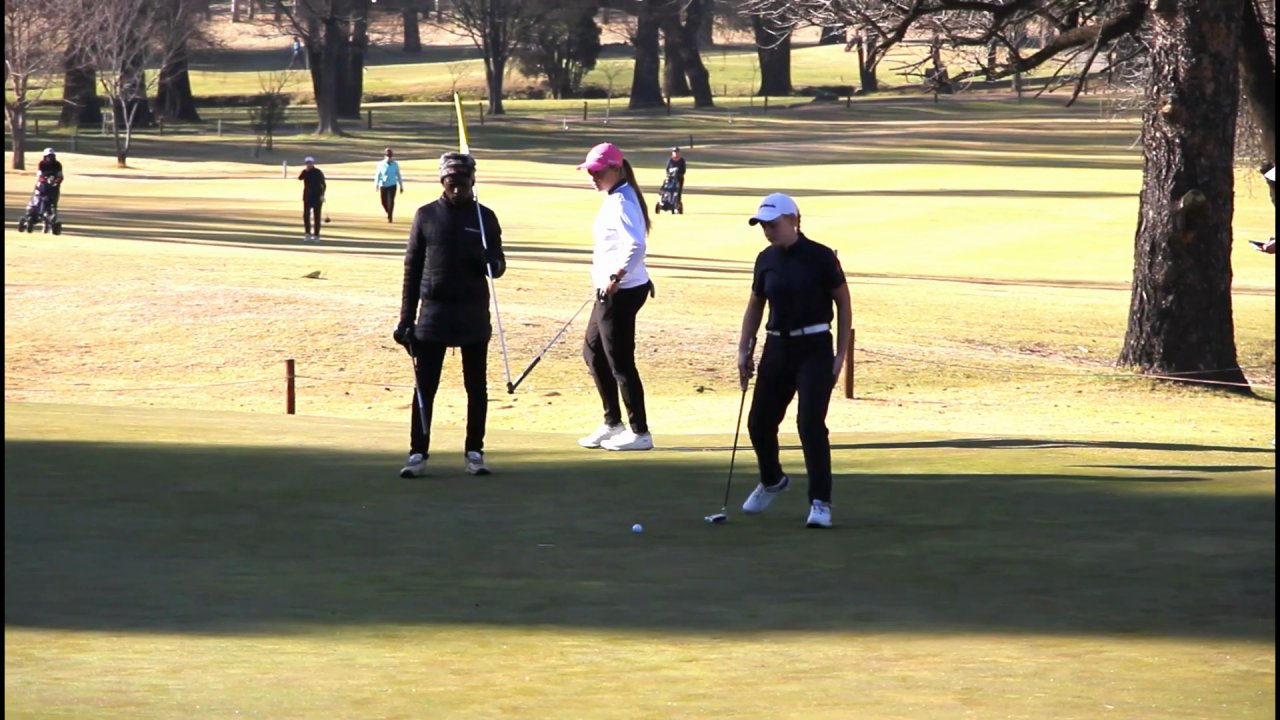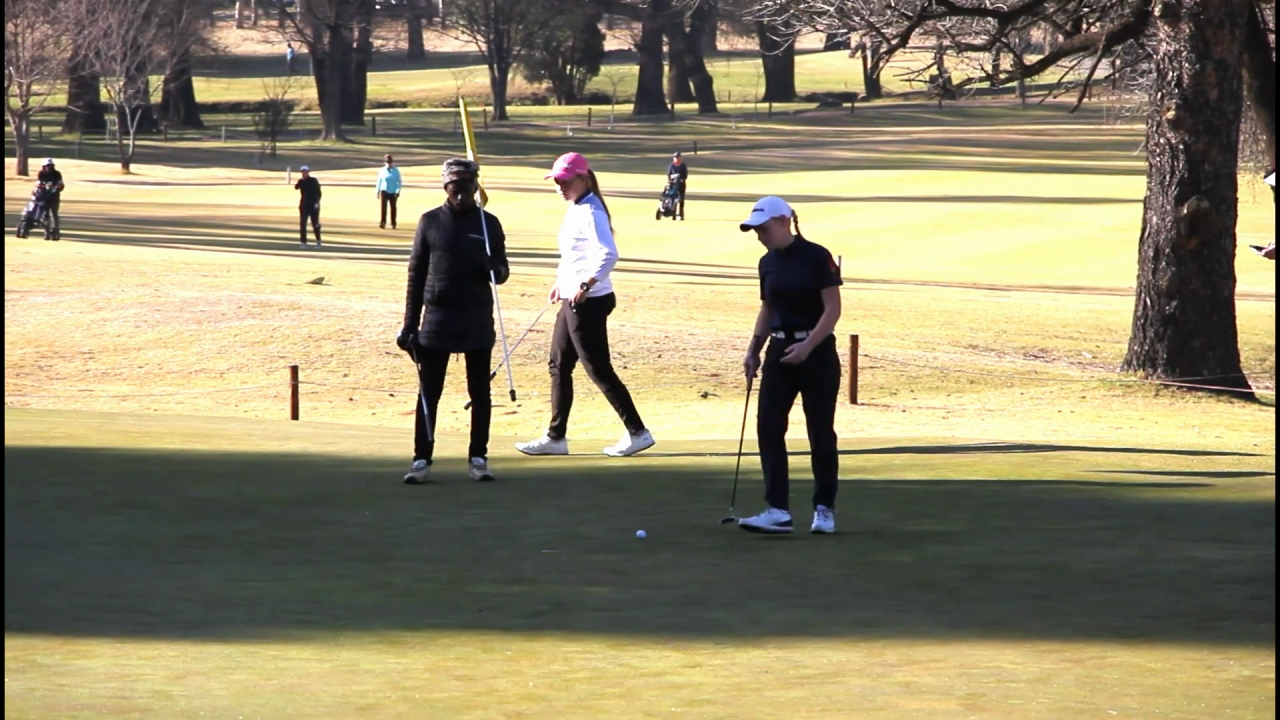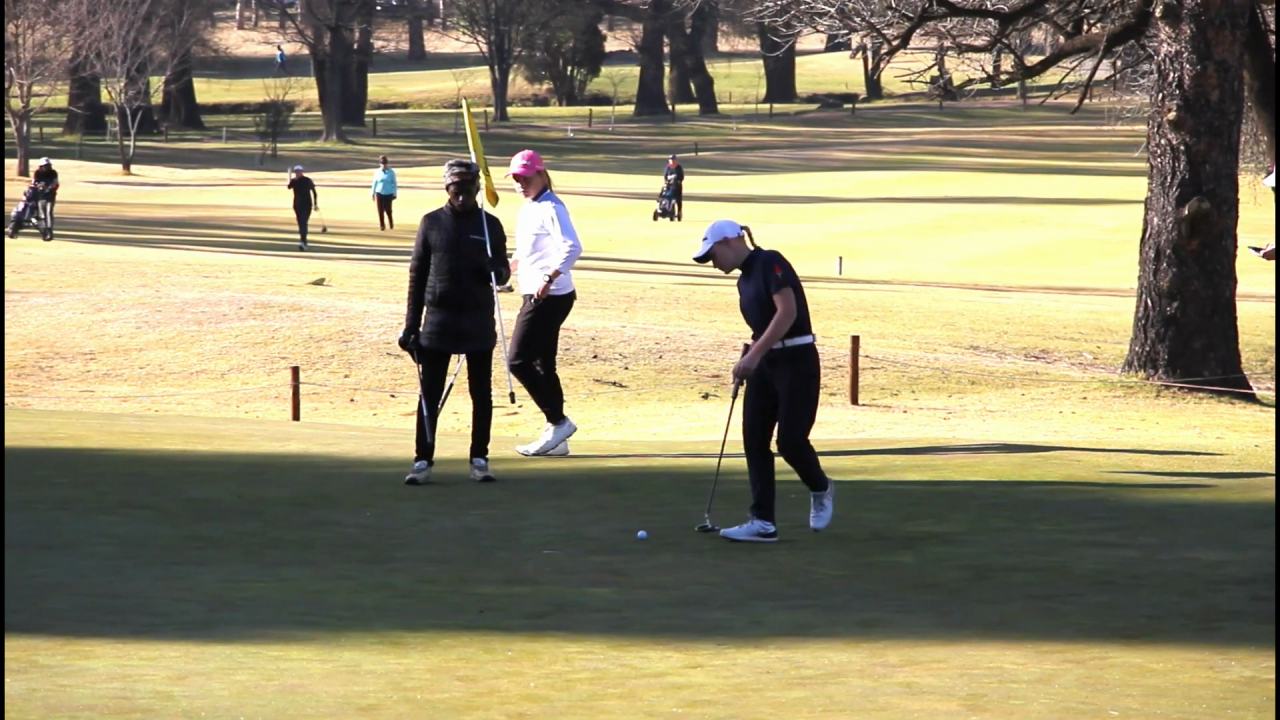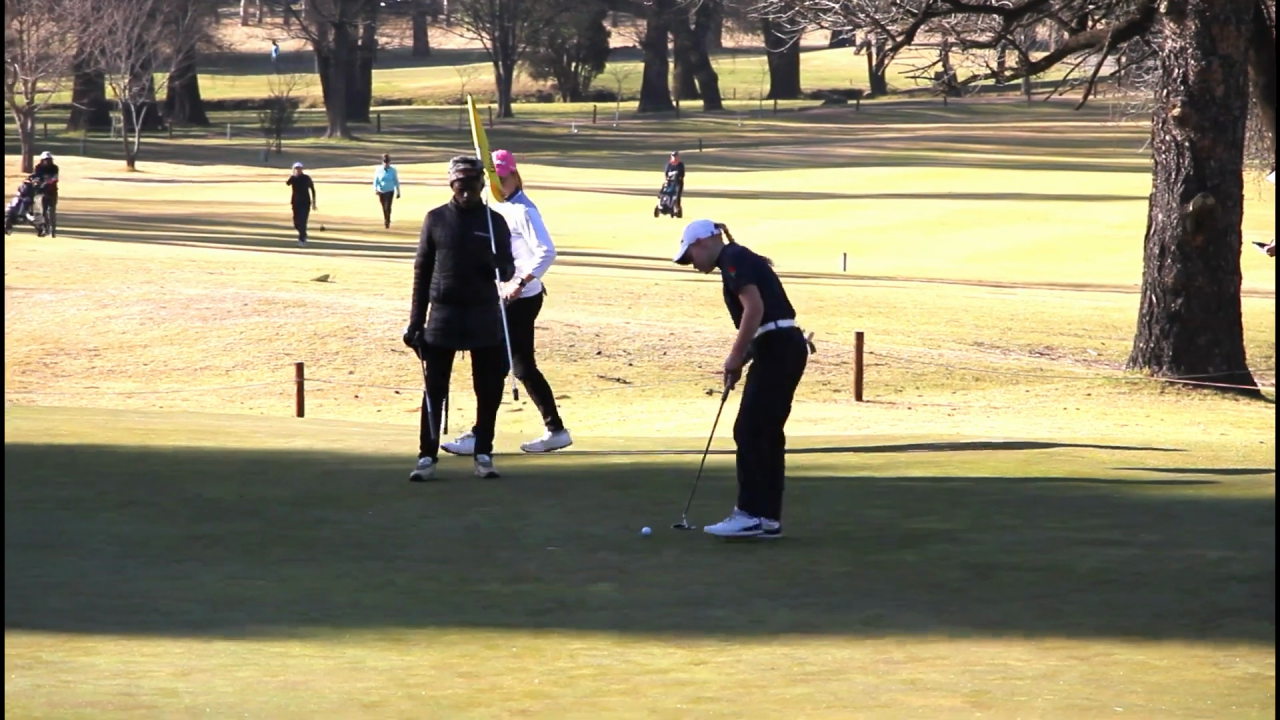
dt=0.3s
person 1, frame 1
left shoulder: (821, 256)
right shoulder: (766, 260)
left elbow: (843, 304)
right elbow: (755, 307)
left wrist: (842, 354)
right wrist: (743, 350)
left hip: (814, 349)
right hip: (777, 348)
left knee: (810, 423)
right knee: (760, 423)
left ankle: (820, 502)
right ankle: (772, 480)
person 1, frame 2
left shoulder: (817, 256)
right shoulder: (767, 263)
left elbow: (833, 309)
left wrist: (807, 345)
right wrist: (753, 348)
left hip: (817, 353)
right hip: (781, 353)
left knee: (820, 432)
right knee: (769, 428)
left ankle: (824, 507)
right ankle: (777, 510)
person 1, frame 3
left shoulder: (770, 262)
right shoulder: (744, 279)
left elbow: (788, 312)
left wrist: (754, 353)
right wrist: (747, 358)
left hip: (797, 361)
right hip: (766, 363)
left knee: (790, 441)
right knee: (754, 439)
left ankle: (821, 488)
right ankle: (762, 520)
person 1, frame 4
left shoulder: (732, 259)
right shoulder: (744, 259)
left elbow: (754, 309)
left wrist: (736, 356)
right wrist: (741, 357)
left hip: (777, 349)
right hip: (788, 347)
left knee: (749, 432)
right knee: (769, 432)
left ankle: (748, 514)
right ankle: (769, 518)
person 2, frame 1
left shoulder: (485, 217)
right shoulder: (426, 215)
left elbow: (499, 265)
right elbow: (412, 268)
left wrist: (489, 263)
right wrist: (406, 318)
left hip: (473, 313)
right hip: (433, 312)
left knee: (476, 386)
right knee: (424, 386)
left ankle: (474, 452)
right ankle: (418, 453)
person 2, frame 2
left shoulder: (489, 223)
right shoulder: (430, 222)
left elbow: (502, 271)
right elbow: (415, 275)
left wrist: (492, 269)
right wrist: (410, 324)
left hip: (477, 319)
right hip: (436, 319)
left knee: (480, 392)
right knee: (429, 392)
left ankle: (478, 458)
right ankle: (422, 459)
person 2, frame 3
left shoulder: (490, 224)
right shoulder: (431, 223)
left elbow: (503, 272)
right elbow: (417, 275)
left wrist: (494, 271)
right wrist: (411, 325)
left hip: (478, 320)
right hip: (438, 320)
left knee: (481, 393)
right knee: (429, 393)
left ankle: (479, 459)
right ankle: (423, 460)
person 2, frame 4
left shoulder: (494, 221)
right shoulder: (435, 219)
left elbow: (508, 269)
right elbow: (421, 272)
left wrist: (498, 268)
right wrist: (415, 322)
left hip: (484, 317)
right hip: (442, 317)
left knee: (487, 389)
right knee: (434, 390)
left ankle: (483, 455)
right ankle: (427, 457)
person 3, frame 1
left shoulder: (620, 202)
right shoulder: (620, 198)
left elbow: (636, 246)
left wrist: (614, 278)
left hip: (621, 292)
right hip: (621, 291)
left knee: (620, 362)
right knee: (593, 352)
left ankle: (639, 433)
right ankle: (613, 424)
person 3, frame 2
left shoulder: (590, 212)
right shoulder: (576, 210)
left elbow: (608, 255)
left wrist: (585, 286)
right wrist: (559, 282)
left hip: (589, 302)
right hip: (575, 302)
left knee: (598, 370)
right knee: (559, 366)
left ankle: (637, 433)
right ankle: (556, 436)
person 3, frame 3
left shoulder: (551, 207)
right shoulder: (527, 207)
left elbow: (572, 247)
left wrist: (549, 278)
left hip: (550, 298)
right hip: (538, 298)
left knee: (518, 361)
right knee: (541, 365)
left ankle: (559, 421)
right ankle: (554, 436)
person 3, frame 4
left shoulder: (522, 211)
right shoulder: (498, 208)
left elbow: (546, 252)
left wrist: (520, 282)
left hip: (518, 301)
right hip: (507, 299)
right knee: (523, 367)
left ankle: (479, 436)
right ankle: (555, 430)
